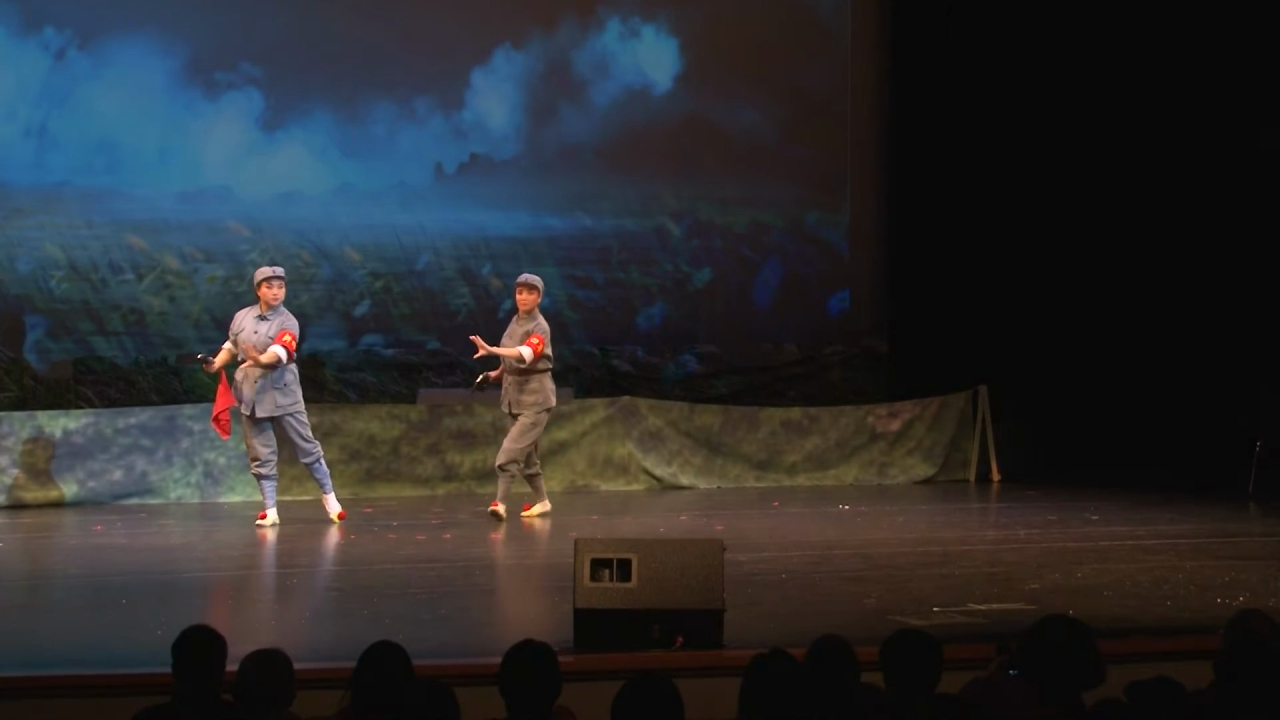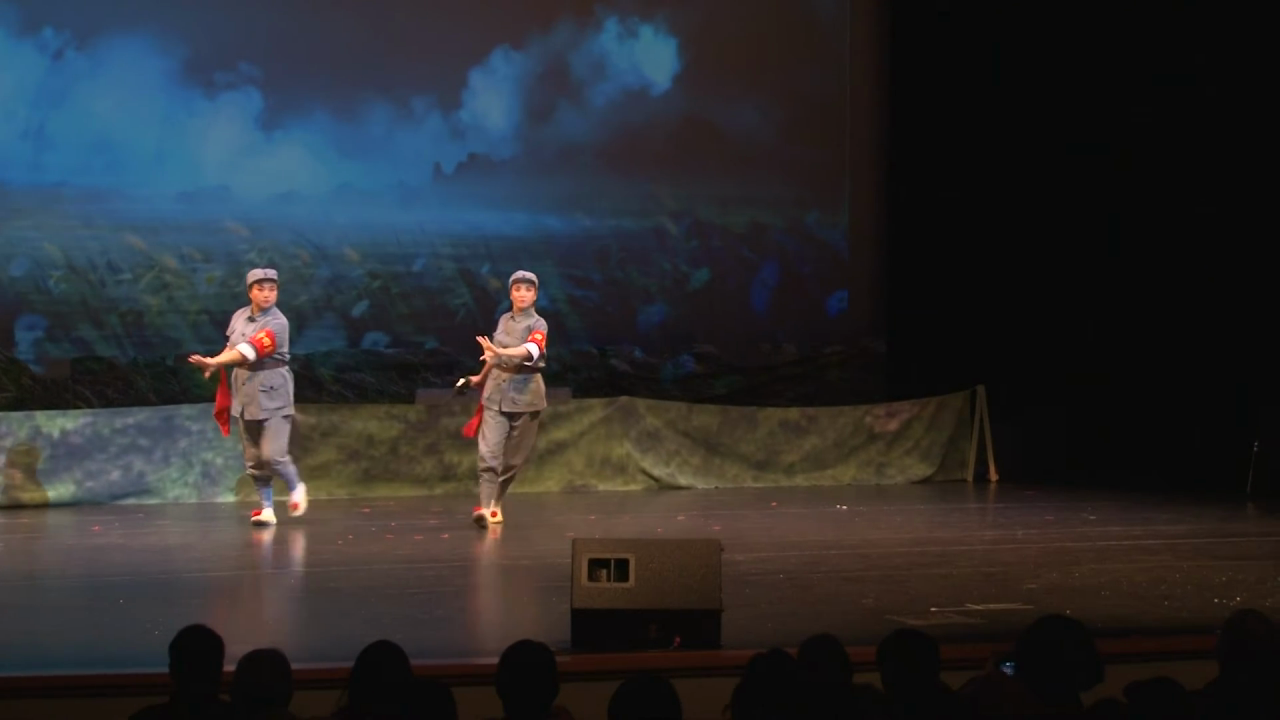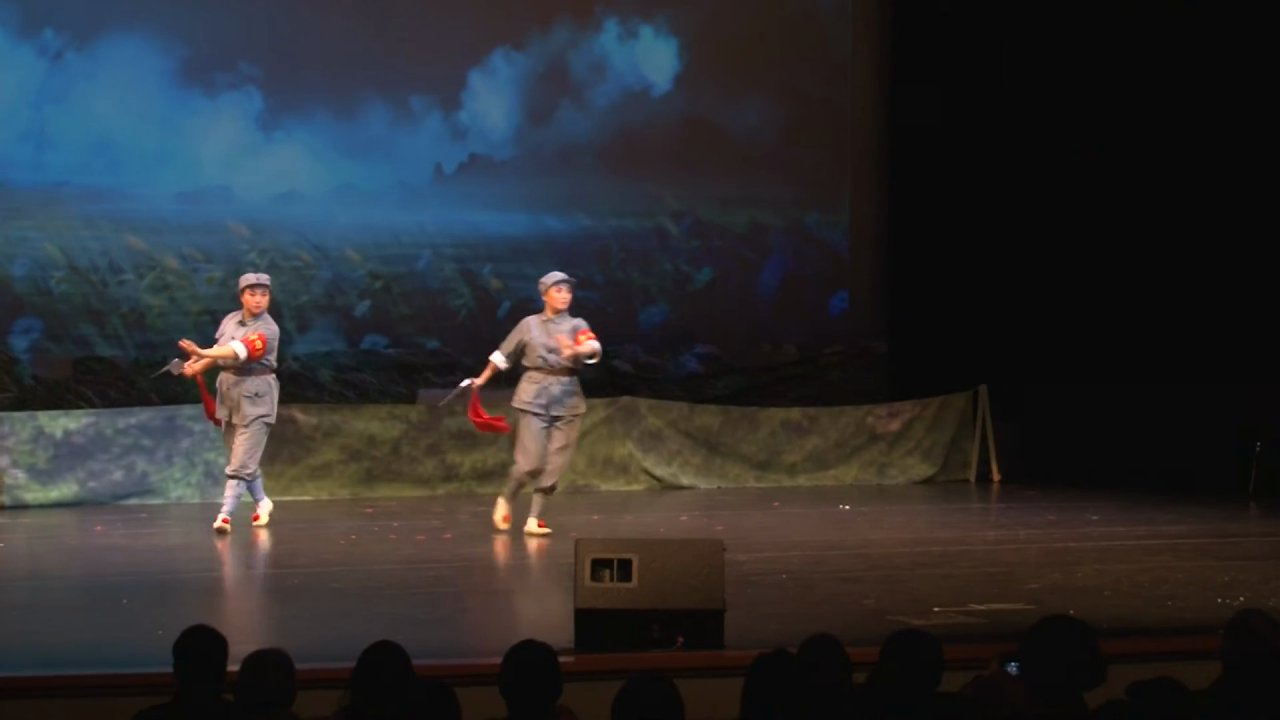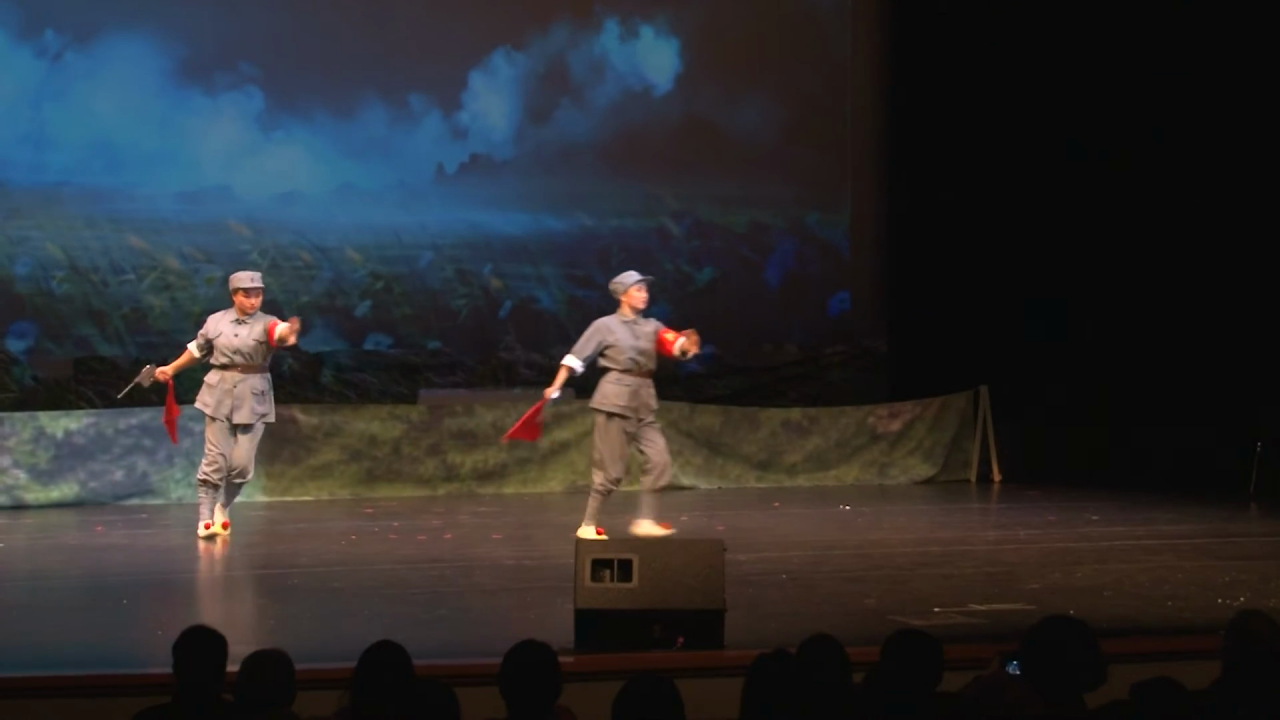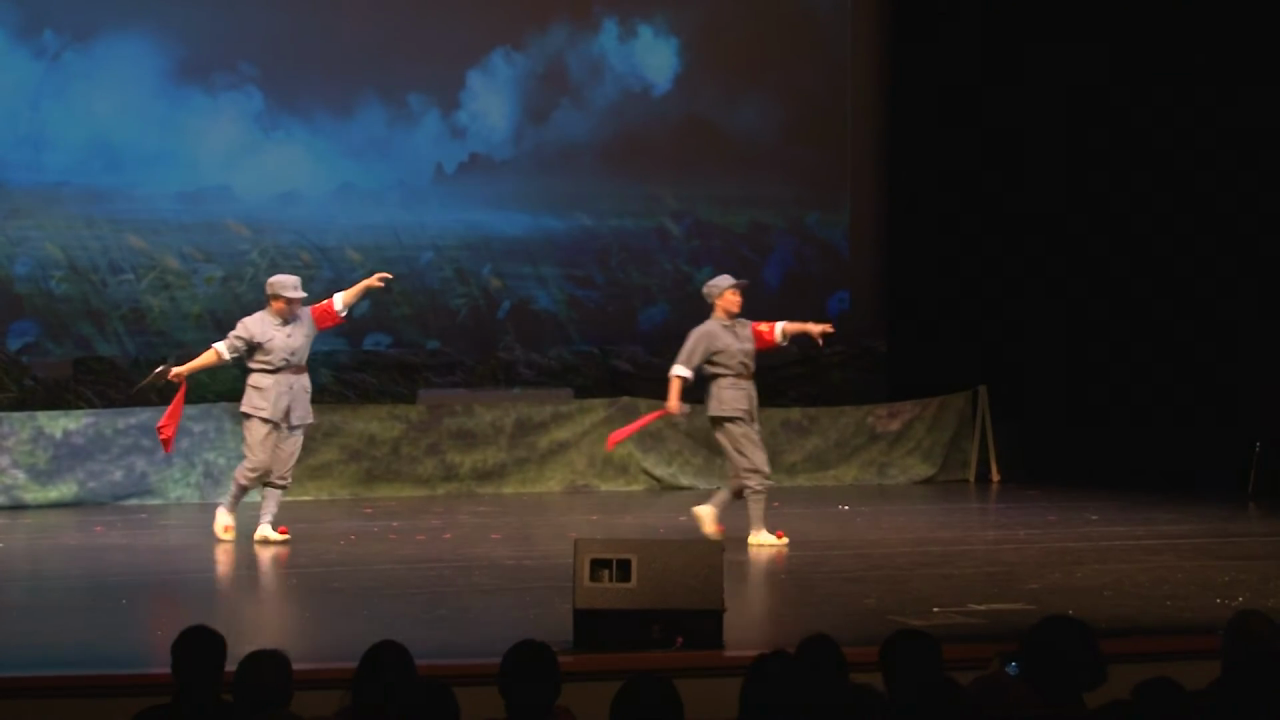
dt=0.4s
person 1, frame 1
left shoulder: (288, 321)
right shoulder: (242, 317)
left elbow: (281, 351)
right elbow: (232, 346)
left wrist: (259, 359)
right wrist: (216, 364)
left hip: (281, 388)
right hip: (249, 388)
left knee: (306, 445)
right knee: (260, 453)
left ankle: (329, 496)
right ankle: (270, 510)
person 1, frame 2
left shoulder: (278, 323)
right shoulder: (239, 317)
left elbow: (250, 350)
left wrist: (214, 362)
right wrist: (214, 362)
left hip: (272, 390)
right hip: (243, 389)
left knee: (273, 453)
right knee: (254, 455)
left ankle: (296, 489)
right ankle: (266, 508)
person 1, frame 3
left shoulder: (268, 330)
right shoulder: (230, 320)
left elbow: (239, 351)
left wrist: (202, 353)
right wrist: (198, 367)
left hip: (256, 396)
right hip: (229, 392)
left knee: (241, 462)
right knee: (243, 459)
left ankle: (225, 515)
right ankle: (263, 502)
person 1, frame 4
left shoulder: (267, 323)
right shoulder: (216, 321)
left elbow: (280, 332)
right elbow: (197, 349)
left wrist: (288, 333)
right wrist: (171, 369)
left hip: (253, 396)
right hip: (220, 392)
left knee: (241, 463)
right knee: (215, 459)
left ankle: (223, 508)
right ankle: (205, 519)
person 1, frame 5
left shoulder: (306, 318)
right shoulder: (252, 325)
left elbow: (338, 303)
right elbow: (222, 351)
left wrist: (366, 284)
right wrist: (186, 369)
left hip: (297, 396)
right hip: (265, 397)
left knee: (283, 467)
right knee: (258, 461)
left ankle: (265, 526)
right ankle: (226, 510)
person 2, frame 1
left shoulder: (539, 327)
right shoulder: (516, 321)
left elbow: (526, 353)
left wrist: (491, 350)
right wrist: (497, 373)
left hip: (536, 395)
right hip: (513, 393)
left knee: (511, 452)
right knee: (525, 454)
left ankle: (500, 503)
right ankle: (542, 501)
person 2, frame 2
left shoulder: (538, 324)
right shoulder: (504, 320)
left elbow: (531, 351)
left wrist: (499, 351)
right wrist: (481, 377)
left hip: (526, 392)
right hip: (497, 390)
left knee: (514, 457)
right knee: (488, 452)
left ankle: (496, 504)
right ankle: (483, 506)
person 2, frame 3
left shoulder: (577, 325)
right shoulder: (529, 324)
left elbow: (594, 348)
right elbow: (504, 353)
left wrist: (575, 350)
right wrist: (483, 379)
left hip: (567, 396)
right hip: (534, 393)
left knee: (555, 465)
right knee: (529, 462)
left ankle: (535, 519)
right ankle: (505, 501)
person 2, frame 4
left shoulder: (652, 327)
right shoulder: (604, 325)
left elbow: (676, 343)
right elbow: (577, 357)
left wrist: (688, 345)
right wrist: (556, 386)
left hip: (644, 397)
right hip: (615, 396)
left knee: (659, 460)
right knee: (610, 466)
left ankle: (645, 520)
right ankle: (588, 525)
person 2, frame 5
left shoulder: (743, 327)
right shoulder: (706, 332)
left elbow: (777, 330)
right elbow: (683, 365)
left wrist: (807, 328)
right wrist: (674, 398)
left hip: (746, 400)
right hip: (727, 403)
left knee: (747, 470)
right knee: (756, 468)
left ankle: (709, 509)
right ankle: (757, 531)
